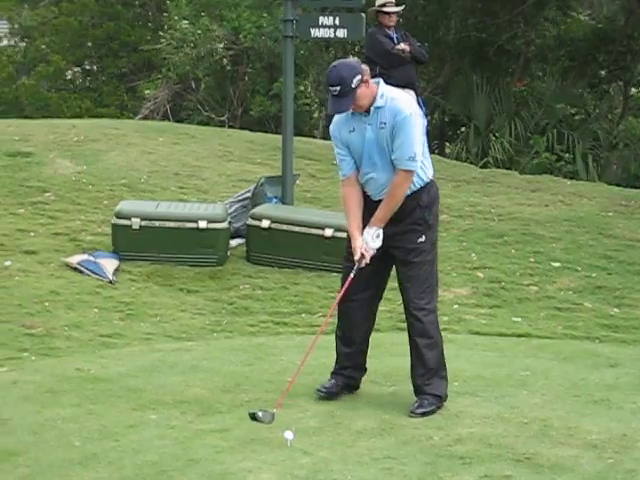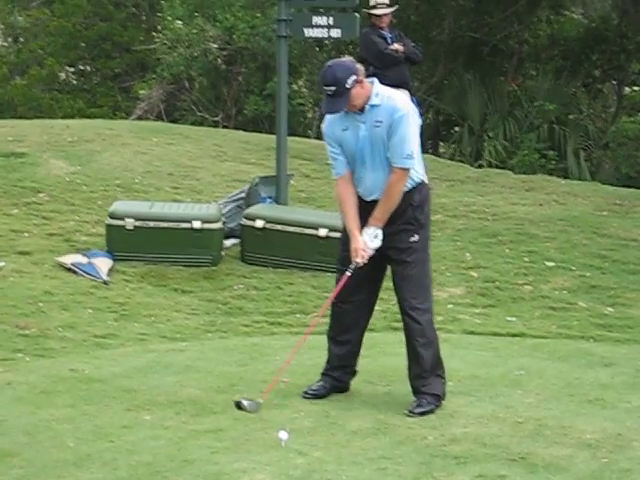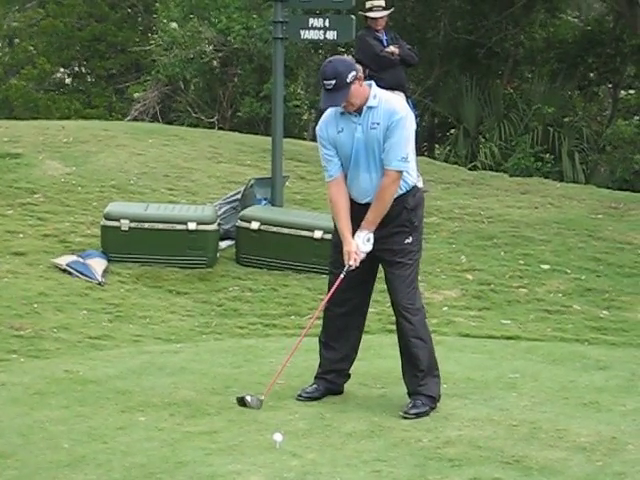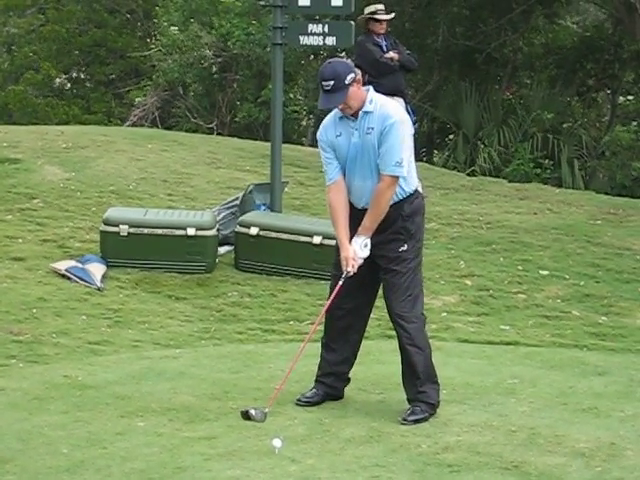
dt=0.7s
person 1, frame 1
left shoulder: (402, 110)
right shoulder: (340, 124)
left elbow: (404, 175)
right elbow: (350, 182)
left wrist: (376, 228)
right wrist: (356, 236)
left hip: (413, 206)
right hip: (371, 204)
left knee: (418, 301)
right knee: (355, 293)
left ankle: (431, 388)
right ankle: (347, 373)
person 1, frame 2
left shoulder: (399, 108)
right shoulder: (333, 123)
left elbow: (400, 173)
right elbow: (343, 181)
left wrist: (376, 226)
right wrist: (355, 234)
left hip: (404, 207)
right hip: (362, 206)
left knee: (413, 300)
right knee: (348, 296)
left ankle: (429, 387)
right ankle: (337, 374)
person 1, frame 3
left shoulder: (395, 111)
right shoulder: (327, 124)
left elbow: (393, 177)
right elbow: (336, 183)
left wrist: (367, 231)
right wrist: (347, 238)
left hip: (398, 210)
right hip: (354, 210)
left knee: (406, 301)
right knee: (341, 300)
left ankle: (424, 389)
right ankle: (331, 376)
person 1, frame 4
left shoulder: (392, 117)
right shoulder: (328, 129)
left elbow: (388, 183)
right elbow: (336, 188)
left wrist: (364, 238)
right wrist: (345, 244)
left hip: (399, 216)
right hip: (357, 215)
left knee: (403, 308)
right knee: (343, 304)
left ankle: (424, 396)
right ankle: (331, 381)
person 2, frame 1
left shoulder: (403, 34)
right shoulder: (374, 34)
left elbow: (424, 55)
right elbow: (390, 57)
left wrist: (409, 49)
right wrist: (410, 56)
left hip: (408, 90)
person 2, frame 2
left shoulder: (397, 34)
right shoulder: (368, 34)
left elbow: (417, 55)
right elbow: (384, 57)
left wrist: (402, 49)
right wrist: (404, 55)
left hip: (402, 89)
person 2, frame 3
left shoulder: (393, 36)
right shoulder: (363, 37)
left elbow: (413, 58)
right elbow: (380, 60)
left wrist: (398, 52)
right wrist: (401, 58)
left hip: (398, 91)
person 2, frame 4
left shoulder: (392, 41)
right shoulder: (363, 42)
left elbow: (413, 62)
right elbow: (379, 66)
left wrist: (397, 57)
right wrist: (399, 63)
left hip: (398, 98)
